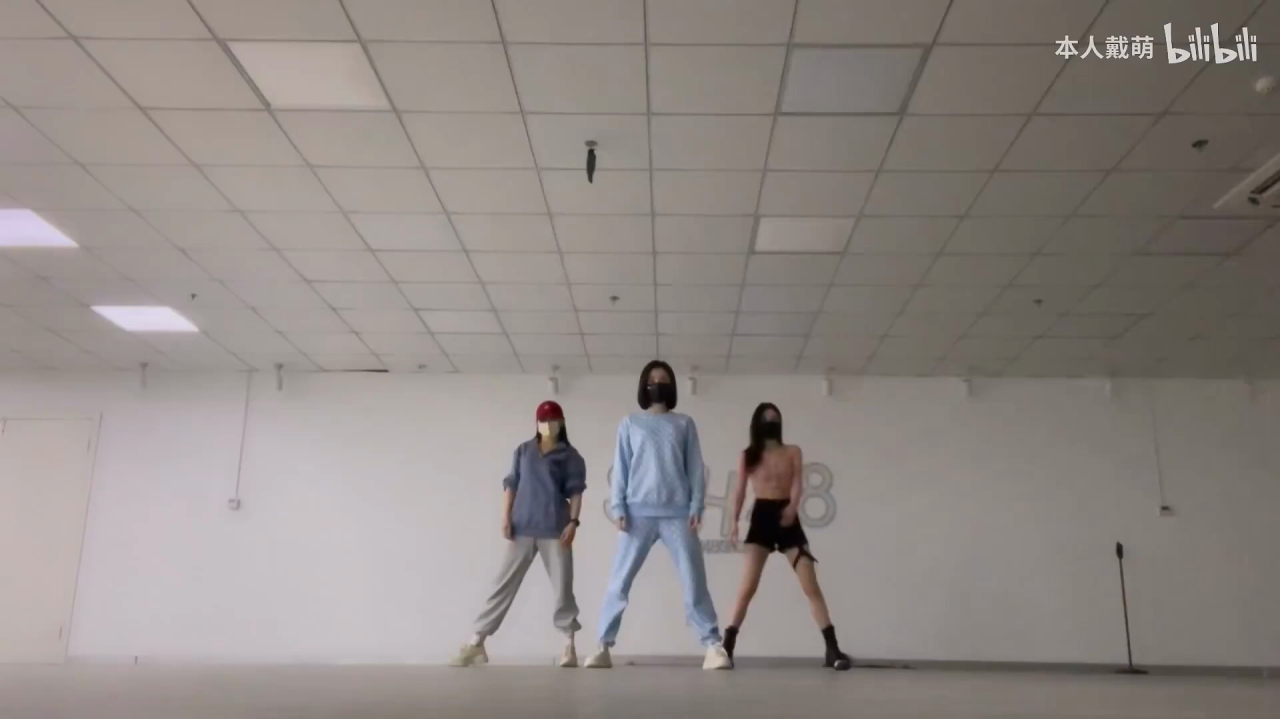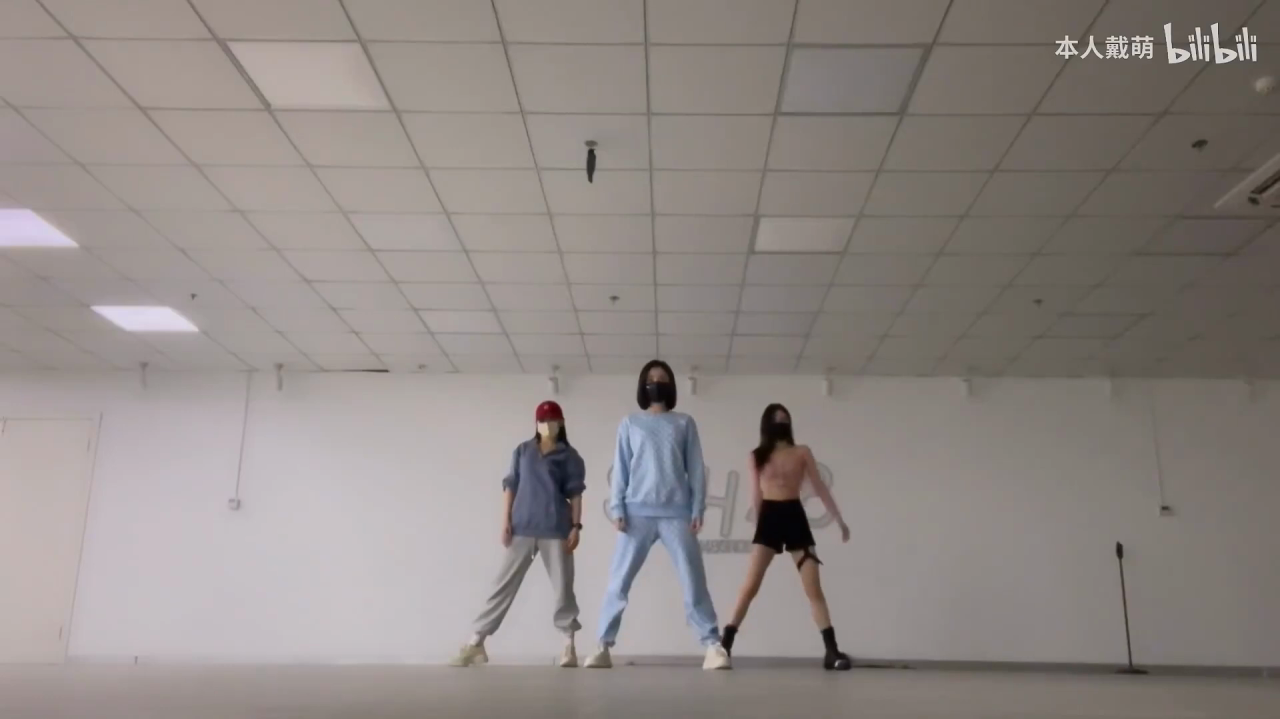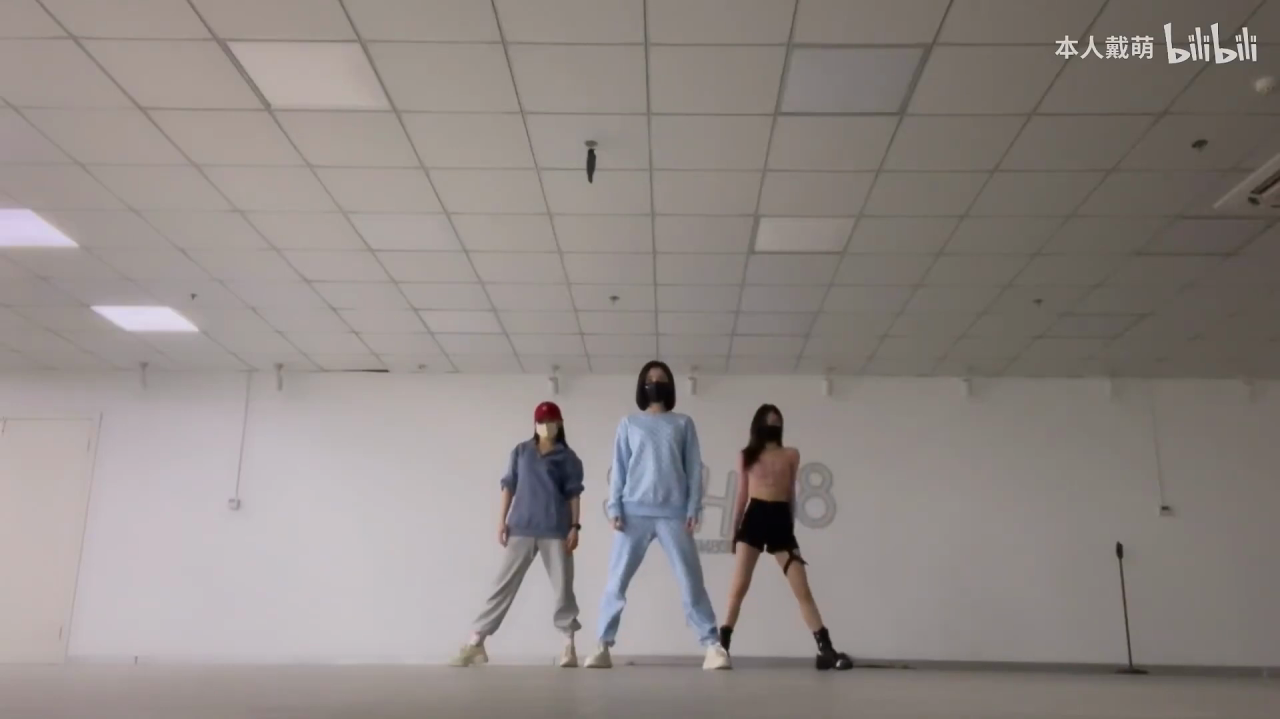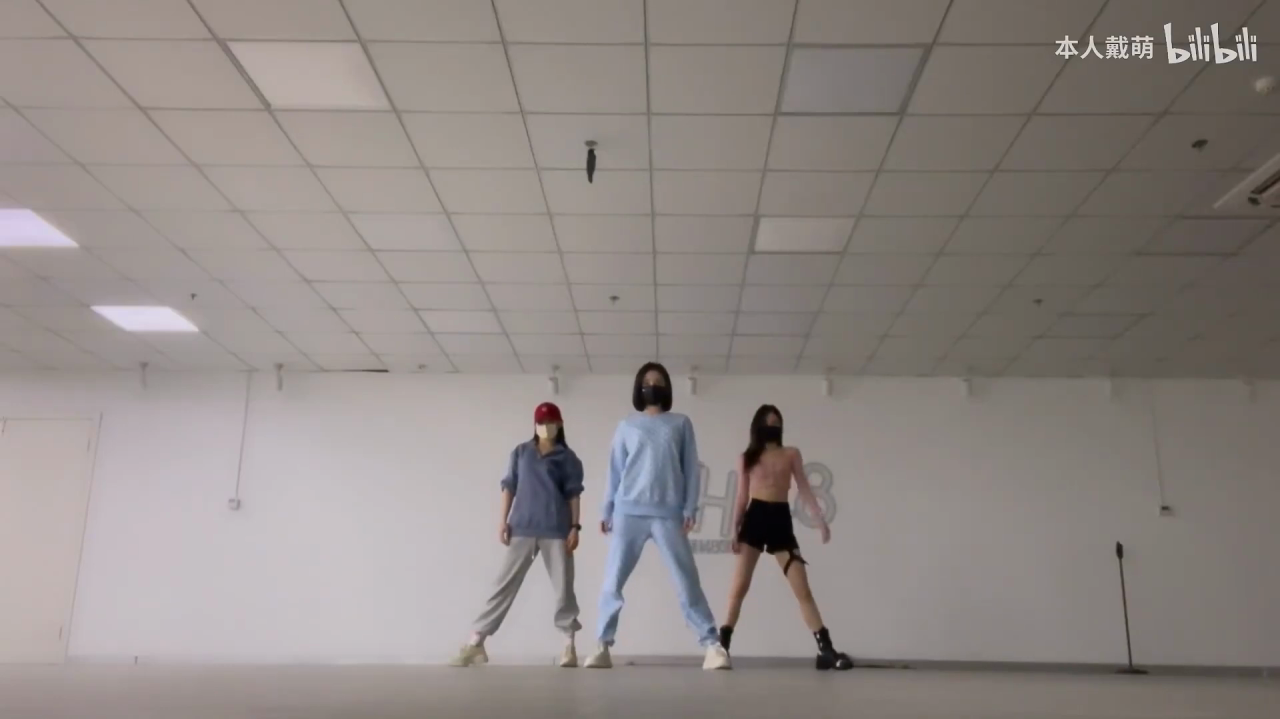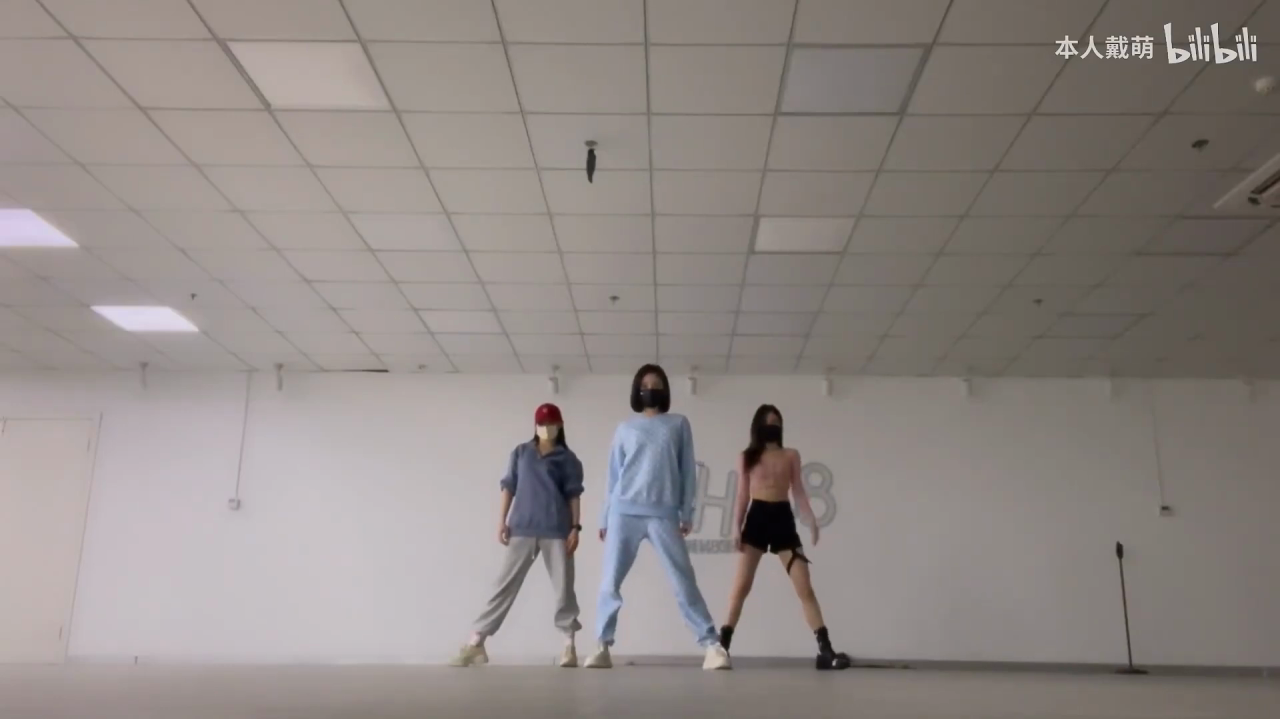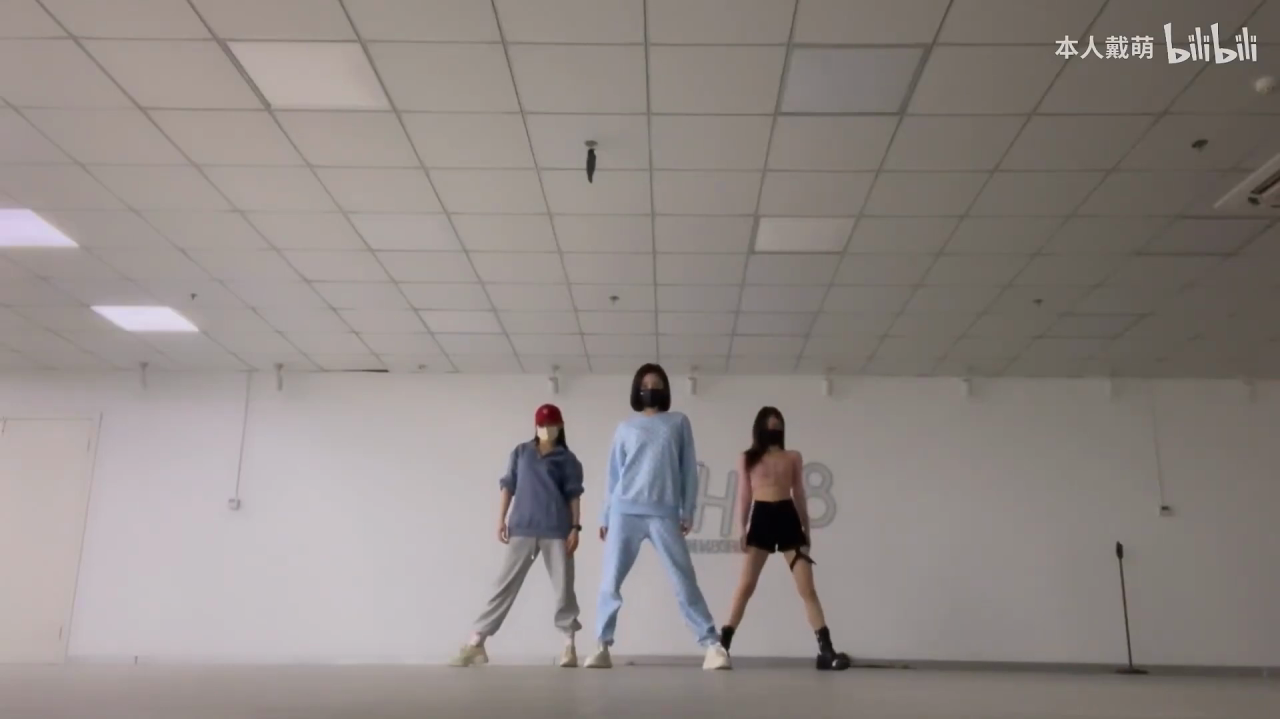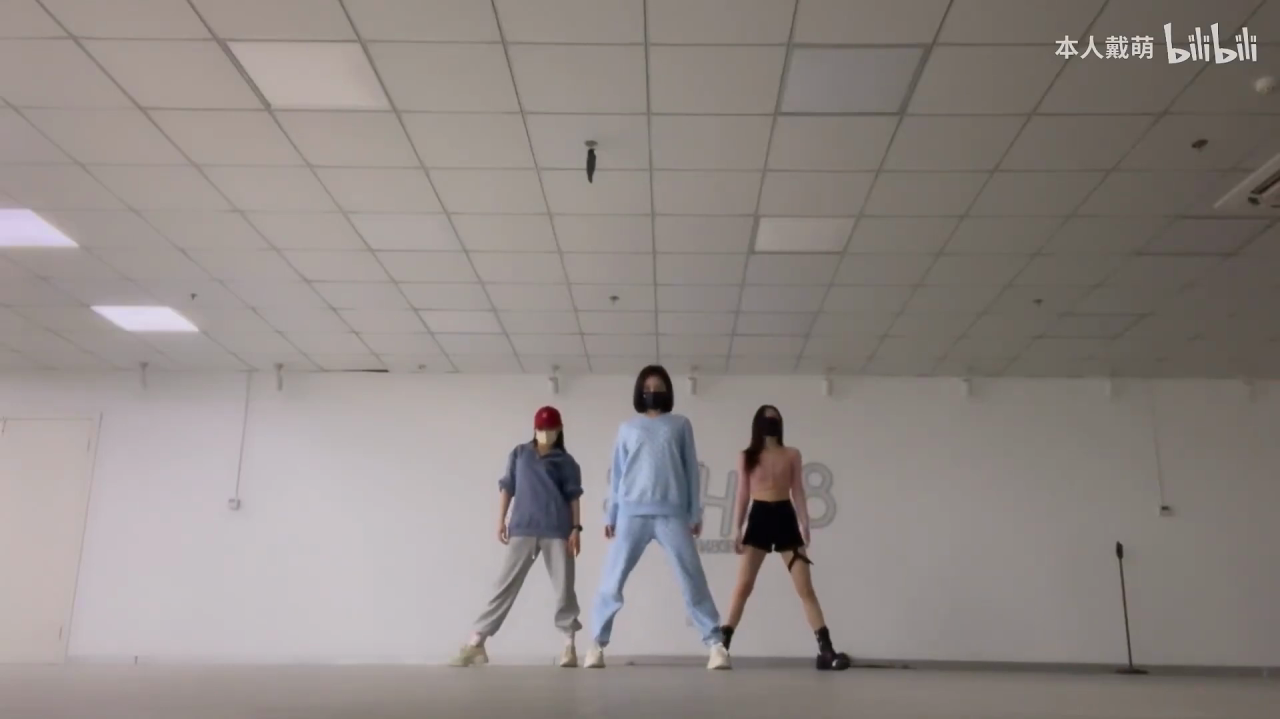
dt=0.4s
person 1, frame 1
left shoulder: (684, 424)
right shoulder: (630, 424)
left elbow: (695, 468)
right elbow: (621, 468)
left wrist: (696, 507)
right wrist: (618, 507)
left hip: (678, 513)
right hip: (638, 513)
left knee: (694, 580)
right knee: (619, 581)
left ankle: (713, 645)
right ankle: (603, 646)
person 1, frame 2
left shoulder: (684, 423)
right shoulder: (630, 424)
left elbow: (695, 468)
right elbow: (621, 469)
left wrist: (698, 509)
right wrist: (617, 508)
left hip: (676, 513)
right hip: (637, 513)
left knee: (694, 581)
right knee: (619, 581)
left ankle: (713, 646)
right ankle: (603, 647)
person 1, frame 3
left shoulder: (683, 424)
right shoulder: (629, 424)
left elbow: (694, 469)
right elbow: (619, 468)
left wrist: (693, 509)
right wrist: (614, 507)
left hip: (673, 514)
right hip: (634, 512)
left knee: (691, 581)
right knee: (616, 581)
left ankle: (713, 645)
right ankle: (603, 646)
person 1, frame 4
left shoulder: (681, 424)
right shoulder: (626, 426)
left elbow: (691, 469)
right elbow: (615, 472)
left wrist: (690, 510)
right wrist: (607, 511)
left hip: (668, 514)
right hip: (628, 512)
left knee: (687, 581)
right knee: (612, 581)
left ankle: (712, 645)
right ankle: (603, 647)
person 1, frame 5
left shoulder: (679, 424)
right shoulder: (625, 428)
left elbow: (687, 471)
right elbow: (614, 475)
left wrist: (686, 513)
right wrist: (605, 517)
left hip: (662, 515)
right hip: (624, 512)
left knee: (684, 581)
right knee: (610, 581)
left ankle: (712, 645)
right ankle: (602, 646)
person 1, frame 6
left shoulder: (679, 423)
right shoulder: (625, 428)
left elbow: (688, 469)
right elbow: (614, 474)
left wrist: (688, 512)
right wrist: (605, 517)
left hip: (664, 514)
right hip: (625, 512)
left knee: (685, 580)
right knee: (610, 581)
left ankle: (712, 645)
right ankle: (602, 646)
person 1, frame 7
left shoulder: (681, 426)
right shoulder: (627, 428)
left elbow: (691, 471)
right elbow: (617, 474)
left wrist: (695, 514)
right wrist: (611, 515)
left hip: (672, 514)
right hip: (632, 513)
left knee: (693, 579)
right knee: (612, 580)
left ankle: (716, 644)
right ankle: (597, 645)
person 2, frame 1
left shoulder: (793, 452)
right shoulder: (748, 456)
left elbow: (798, 485)
right elbow: (740, 490)
left wrist: (792, 508)
right wrist: (735, 521)
left hip: (789, 520)
right hip: (761, 518)
left knee: (811, 586)
right knee: (748, 587)
left ankle: (833, 649)
right ankle: (727, 648)
person 2, frame 2
left shoulder: (802, 453)
right shoulder: (757, 456)
left elbow: (818, 485)
right elbow: (757, 494)
left wrist: (838, 518)
right wrist: (760, 524)
left hip: (796, 518)
right hip: (770, 519)
left knee: (814, 588)
right knee: (750, 586)
left ankle: (832, 651)
right ankle: (724, 646)
person 2, frame 3
left shoulder: (791, 455)
right shoulder: (746, 456)
left elbow: (791, 493)
right elbow: (741, 494)
left wrist: (791, 526)
right wrist: (735, 530)
left hip: (780, 521)
right hip: (754, 518)
left knee: (802, 589)
right knee: (739, 587)
left ankle: (826, 650)
right ankle: (721, 647)
person 2, frame 4
left shoulder: (791, 454)
right shoulder: (747, 458)
left elbow: (804, 489)
right elbow: (742, 495)
left wrist: (821, 519)
right wrist: (735, 530)
left hip: (781, 520)
right hip: (754, 519)
left knee: (802, 589)
right knee: (739, 587)
left ankle: (827, 650)
right ankle: (721, 647)
person 2, frame 5
left shoulder: (791, 456)
right shoulder: (747, 458)
left elbow: (798, 491)
right elbow: (742, 494)
left wrist: (811, 521)
right wrist: (737, 528)
left hip: (783, 520)
right hip: (757, 519)
left knee: (805, 588)
right knee: (741, 586)
left ankle: (826, 650)
right ankle: (722, 647)
person 2, frame 6
left shoulder: (793, 457)
right shoulder: (747, 458)
left elbow: (799, 494)
right elbow: (744, 495)
left wrist: (807, 530)
right wrist: (742, 528)
left hip: (788, 519)
right hip: (761, 520)
left knee: (807, 588)
right knee: (745, 587)
left ankle: (827, 651)
right ankle: (722, 646)
person 2, frame 7
left shoulder: (792, 455)
right shoulder: (746, 457)
left elbow: (798, 491)
right elbow: (742, 494)
left wrist: (805, 525)
right wrist: (738, 529)
left hip: (785, 519)
right hip: (759, 519)
left knee: (805, 588)
right knee: (743, 586)
left ankle: (827, 650)
right ankle: (722, 646)
person 3, frame 1
left shoulder: (570, 455)
right shoulder: (523, 450)
left elbow: (575, 491)
right elbow: (511, 484)
left wrist: (573, 522)
right wrist: (505, 517)
left hip: (555, 528)
right hip: (523, 527)
left knee: (562, 586)
right knee: (505, 583)
left ankle: (569, 646)
right ankle: (476, 643)
person 3, frame 2
left shoulder: (569, 456)
right shoulder: (523, 451)
left elbow: (575, 493)
right elbow: (511, 486)
left wrist: (575, 526)
right wrist: (506, 520)
left hip: (556, 529)
right hip: (523, 527)
left knee: (563, 586)
right knee: (505, 583)
left ankle: (569, 646)
right ankle: (475, 643)
person 3, frame 3
left shoulder: (567, 456)
right shoulder: (521, 451)
left elbow: (573, 493)
right elbow: (509, 486)
left wrist: (575, 526)
right wrist: (502, 520)
left hip: (555, 529)
right hip: (522, 527)
left knee: (563, 586)
right knee: (505, 583)
left ankle: (569, 646)
right ankle: (475, 643)
person 3, frame 4
left shoulder: (567, 457)
right shoulder: (521, 452)
left elbow: (573, 494)
right elbow: (509, 487)
left wrist: (575, 527)
right wrist: (503, 520)
left hip: (556, 529)
right hip: (522, 527)
left knee: (563, 586)
right knee: (506, 584)
left ankle: (569, 646)
right ankle: (475, 643)
person 3, frame 5
left shoulder: (567, 458)
right shoulder: (521, 452)
left elbow: (573, 494)
right elbow: (509, 486)
left wrist: (575, 527)
right wrist: (502, 520)
left hip: (557, 529)
right hip: (523, 528)
left knee: (564, 586)
right knee: (506, 584)
left ankle: (569, 646)
right ankle: (476, 643)
person 3, frame 6
left shoulder: (567, 459)
right shoulder: (521, 452)
left elbow: (573, 495)
right elbow: (508, 486)
left wrist: (575, 527)
right wrist: (502, 519)
left hip: (557, 529)
right hip: (522, 528)
left knee: (564, 586)
right knee: (506, 584)
left ankle: (569, 646)
right ankle: (475, 643)
person 3, frame 7
left shoulder: (565, 461)
right shoulder: (519, 453)
left elbow: (573, 496)
right elbow: (507, 486)
left wrist: (576, 528)
right wrist: (502, 519)
left hip: (557, 530)
right hip: (523, 529)
left knee: (564, 586)
right knee: (507, 584)
left ankle: (569, 646)
right ankle: (475, 644)
